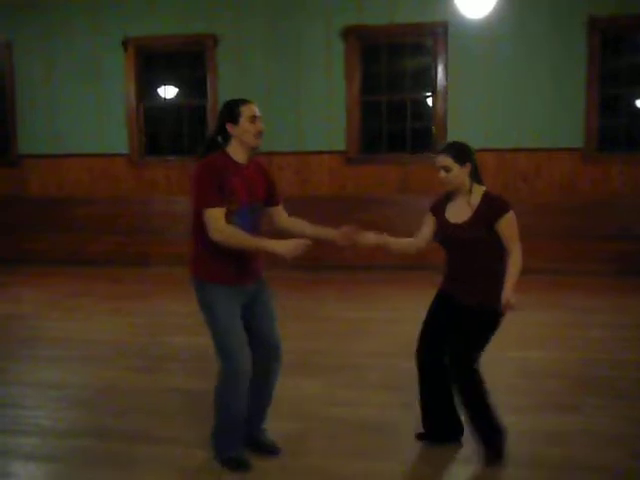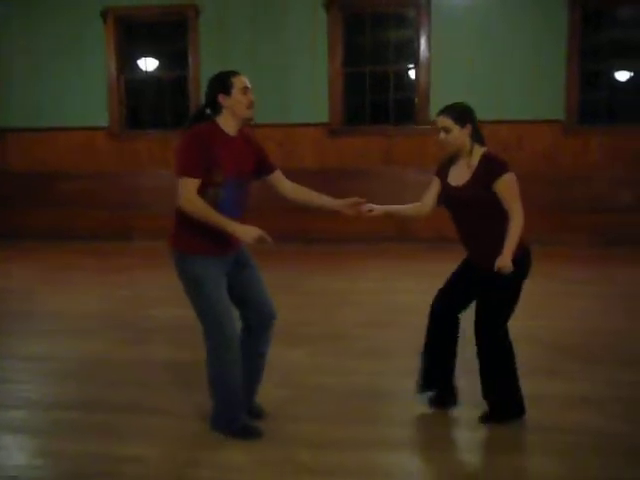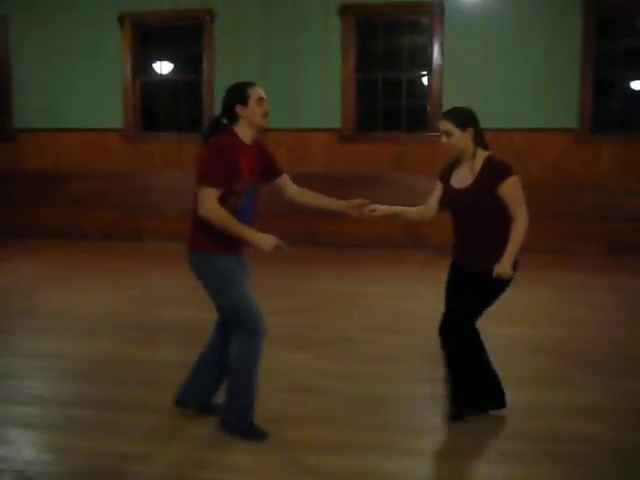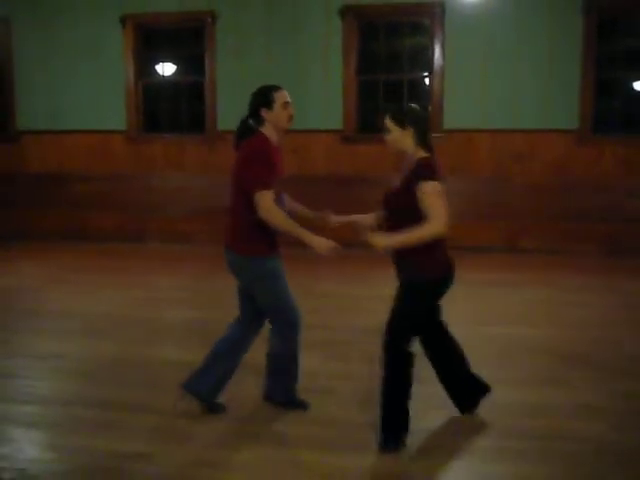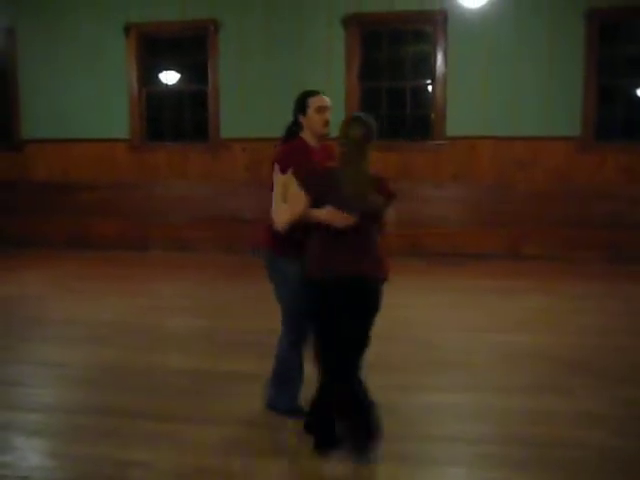
dt=0.4s
person 1, frame 1
left shoulder: (259, 172)
right shoulder: (210, 169)
left elbow: (282, 219)
right elbow: (218, 231)
left wrist: (330, 234)
right wrist: (275, 246)
left hip: (252, 280)
right hip: (216, 284)
left knee: (269, 353)
right knee: (236, 363)
left ankle: (251, 430)
right ankle: (226, 444)
person 1, frame 2
left shoulder: (248, 145)
right shoulder: (198, 139)
left elbow: (287, 188)
right elbow: (186, 200)
left wrist: (337, 205)
right wrist: (236, 227)
left hip: (232, 250)
right hip: (196, 254)
left knee: (263, 315)
right knee: (224, 334)
left ankle: (242, 393)
right ankle: (227, 416)
person 1, frame 3
left shoulder: (258, 151)
right shoulder: (219, 148)
left elbow: (293, 191)
right elbow: (206, 208)
left wrist: (342, 206)
right wrist: (254, 236)
left hip: (232, 252)
right hip: (210, 253)
left knee: (232, 327)
right knee: (252, 327)
left ankle: (194, 394)
right ankle: (237, 416)
person 1, frame 4
left shoulder: (269, 148)
right shoulder: (259, 151)
left elbow: (279, 199)
right elbow: (267, 211)
left wrist: (315, 215)
right wrist: (310, 239)
left hip: (250, 251)
right hip: (253, 254)
left knee: (250, 321)
right knee: (287, 321)
left ankle: (203, 386)
right ankle: (281, 391)
person 1, frame 5
left shoulder: (327, 153)
right shoulder: (290, 153)
right elbow: (284, 205)
right wrist: (321, 215)
right hip: (287, 253)
right knee: (297, 325)
right ankle: (281, 398)
person 2, frame 1
left shoulder: (494, 205)
right shoulder: (442, 205)
left elbow: (514, 251)
right elbow: (416, 243)
left wrist: (507, 290)
right wrist: (380, 239)
left hip: (484, 299)
right hip: (450, 294)
left knee: (461, 363)
right knee: (427, 355)
left ankle: (492, 436)
right ankle: (444, 428)
person 2, frame 2
left shoulder: (493, 165)
right shoulder: (447, 167)
left elbow: (516, 214)
right elbow: (424, 207)
left wrist: (506, 256)
right wrist: (384, 209)
left hip: (506, 262)
right hip: (478, 259)
left knee: (489, 327)
right knee: (442, 309)
left ankle: (507, 405)
right ankle: (443, 389)
person 2, frame 3
left shoulder: (497, 169)
right shoulder: (450, 171)
left elbow: (520, 217)
right elbow: (427, 211)
left wrist: (507, 259)
right wrist: (389, 210)
left hip: (493, 265)
right hip: (463, 262)
left knee: (452, 325)
right knee: (459, 325)
left ankle: (464, 399)
right ankle: (486, 397)
person 2, frame 4
left shoulder: (423, 170)
right shoulder: (411, 169)
left elbow: (437, 225)
right elbow: (389, 216)
left wrist: (392, 240)
right wrist: (348, 219)
left hip: (426, 272)
right hip: (416, 269)
left knee: (395, 342)
right knee: (431, 330)
left ankle: (394, 428)
right ankle: (470, 389)
person 2, frame 5
left shoulder: (315, 179)
right shoulder: (379, 188)
left hip: (325, 281)
right hip: (367, 281)
left knee: (331, 356)
right knee: (349, 354)
left ankle: (361, 428)
right ankle: (322, 428)
